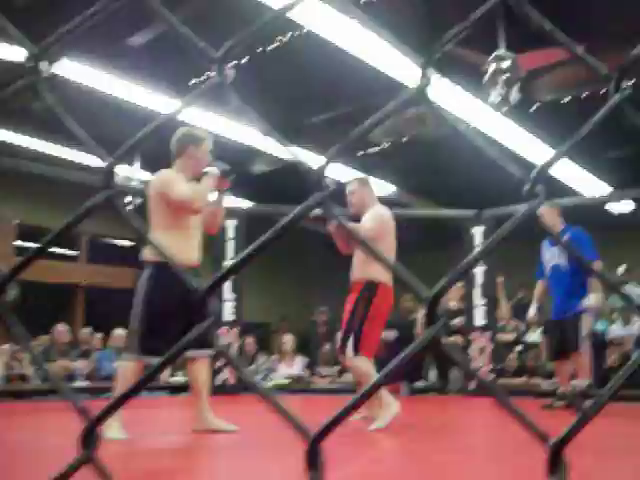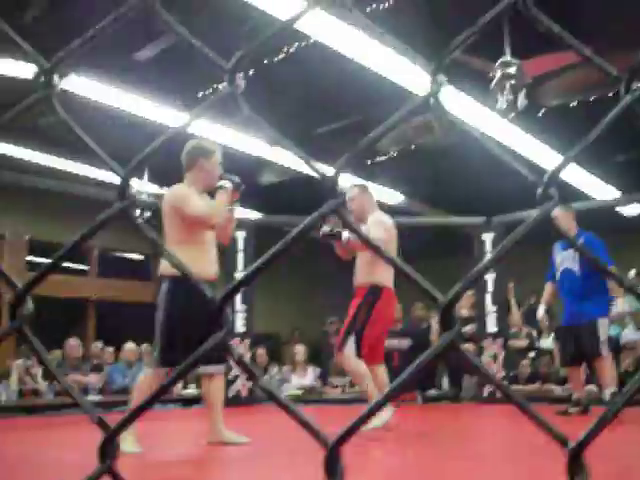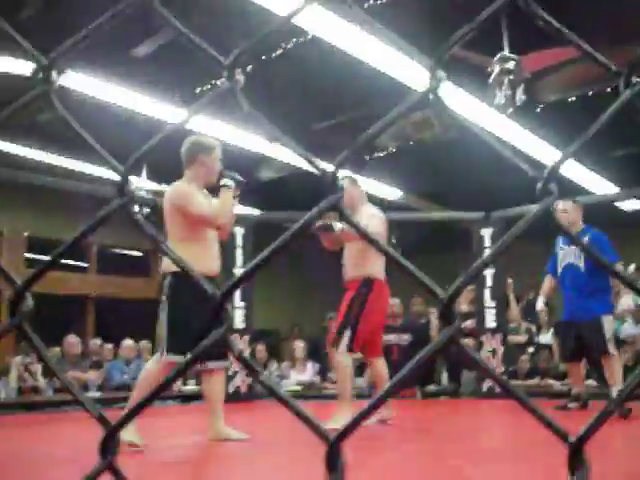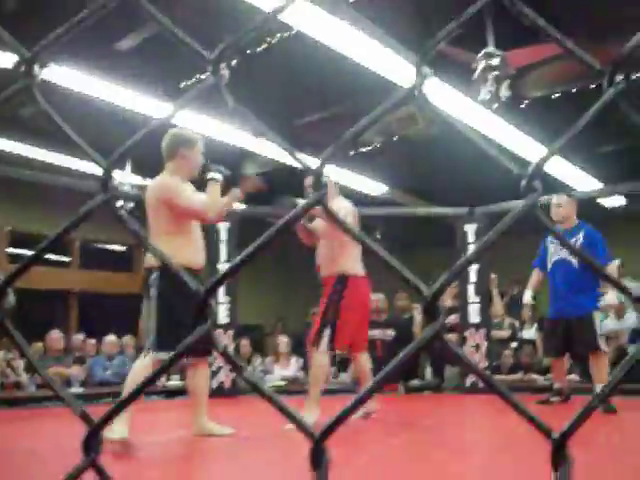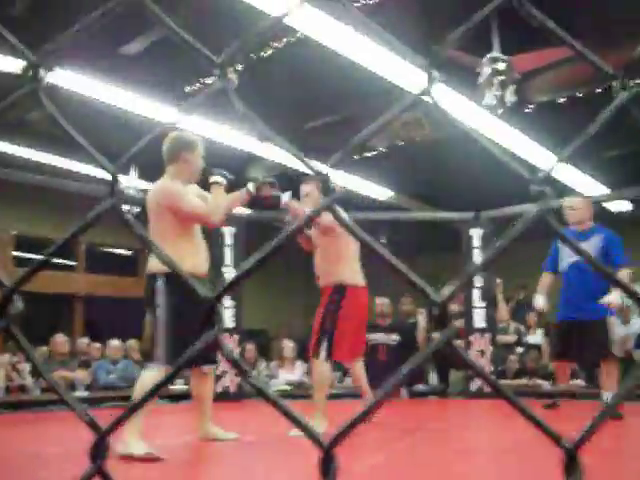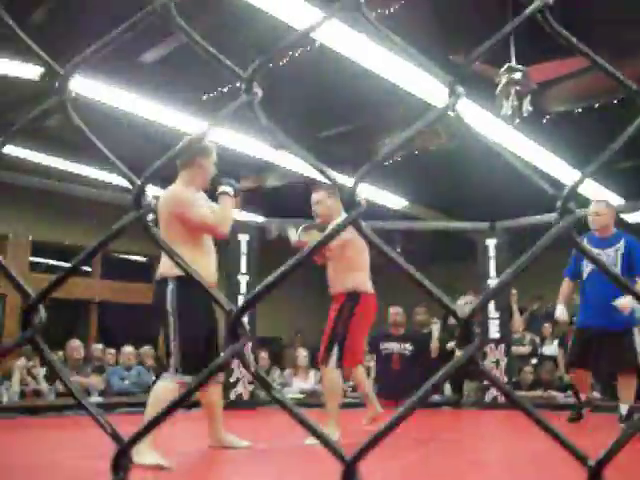
dt=0.1s
person 1, frame 1
left shoulder: (192, 187)
right shoulder: (165, 178)
left elbow: (212, 227)
right elbow: (194, 204)
left wrist: (220, 191)
right wrist: (210, 176)
right hip: (160, 272)
left knee: (200, 346)
right knee: (141, 350)
left ankle: (203, 416)
right ankle: (112, 419)
person 1, frame 2
left shoulder: (205, 200)
right shoulder: (179, 193)
left elbow: (223, 236)
right elbow: (212, 219)
left wrist: (231, 202)
right wrist: (224, 188)
left hip: (205, 288)
right hip: (178, 286)
left knee: (215, 362)
right knee: (162, 362)
left ankle: (217, 429)
right ankle: (126, 431)
person 1, frame 3
left shoulder: (202, 195)
right shoulder: (181, 191)
left elbow: (224, 227)
right elbow: (216, 221)
left wrist: (229, 200)
right wrist: (227, 188)
left hip: (206, 284)
right hip: (181, 282)
left knee: (214, 356)
right knee: (170, 356)
left ankle: (216, 425)
right ankle: (128, 423)
person 1, frame 4
left shoulder: (185, 187)
right shoulder: (165, 184)
left elbow: (213, 212)
right elbow: (206, 213)
left wrist: (241, 190)
right wrist: (214, 180)
left hip: (189, 278)
right hip: (167, 276)
left knee: (200, 351)
right knee: (160, 351)
left ankle: (201, 420)
right ankle: (119, 420)
person 1, frame 5
left shoulder: (187, 190)
right shoulder: (166, 188)
left elbow: (220, 208)
right elbow: (212, 216)
left wrist: (251, 191)
right wrist: (218, 182)
left hip: (190, 284)
right hip: (170, 282)
left knee: (204, 359)
right knee: (165, 359)
left ankle: (206, 426)
right ankle: (128, 435)
person 1, frame 6
left shoulder: (197, 197)
right shoulder: (178, 194)
left elbow: (218, 222)
right elbow: (220, 227)
left wrist: (229, 197)
right wrist: (226, 193)
left hip: (198, 291)
right hip: (179, 287)
left knee: (210, 367)
right knee: (180, 370)
left ankle: (218, 433)
right ankle: (142, 446)
person 2, frame 1
left shoulder: (378, 213)
right shoulder: (371, 219)
left elbow: (360, 234)
right elbow: (348, 249)
left wrist: (336, 222)
right wrist: (335, 229)
left hip: (370, 291)
right hip: (367, 291)
left knee: (348, 352)
right knee: (361, 352)
left ankle: (386, 401)
right ankle: (374, 407)
person 2, frame 2
left shoulder: (379, 220)
right shoulder: (370, 225)
left elbow: (376, 243)
right elbow: (346, 253)
left wrist: (343, 234)
right wrist: (334, 235)
left hip: (374, 295)
right hip: (375, 296)
left knee: (346, 352)
right knee: (373, 359)
right ankle: (381, 410)
person 2, frame 3
left shoulder: (370, 213)
right shoulder: (357, 216)
left elbow: (374, 234)
right elbow: (333, 244)
left wrist: (339, 226)
right wrist: (323, 229)
left hip: (366, 288)
right hip: (369, 289)
left knee: (338, 345)
right knee: (372, 352)
left ankle: (345, 409)
right ankle: (384, 408)
person 2, frame 4
left shoulder: (340, 205)
right shoulder: (330, 210)
left elbow: (341, 223)
right elbow: (311, 239)
right wrist: (300, 223)
left hip: (343, 284)
right hip: (351, 285)
left knee: (318, 344)
right knee: (356, 347)
left ankle: (312, 409)
right ankle: (368, 402)
person 2, frame 5
left shoulder: (331, 214)
right shoulder: (328, 218)
left elbow: (317, 220)
right elbow: (311, 246)
left wrist: (286, 201)
right wrist: (301, 231)
left hip: (341, 293)
right hip: (352, 292)
left knee: (320, 354)
right knee: (349, 355)
left ankle: (318, 420)
right ankle: (368, 403)
person 2, frame 6
left shoulder: (344, 224)
right shoulder: (338, 228)
left elbow: (328, 242)
right elbow: (323, 258)
left wrist: (295, 237)
right wrist: (309, 240)
left hip: (353, 300)
right hip: (357, 300)
left knee: (329, 361)
right knee: (349, 361)
left ankle: (331, 428)
right ankle: (373, 407)
person 3, frame 1
left shoulder: (576, 235)
right shoulder: (545, 244)
left elbow: (594, 264)
right elbow: (543, 277)
left wrist: (594, 293)
right wrist: (534, 304)
left hip: (579, 304)
right hip: (558, 309)
left knee: (578, 347)
right knee: (558, 354)
left ankle: (583, 390)
right ankle: (564, 394)
person 3, frame 2
left shoulder: (589, 240)
right shoulder: (557, 247)
left elbow: (608, 269)
right elbow: (552, 280)
right wrist: (543, 305)
left hip: (593, 309)
right hip: (569, 314)
left knee: (599, 352)
right knee: (571, 360)
left ankle: (611, 398)
right ankle: (578, 400)
person 3, frame 3
left shoulder: (595, 237)
right shoulder: (559, 242)
left elbow: (614, 266)
right elbow: (552, 274)
right wrist: (541, 298)
left hip: (596, 307)
right hip: (570, 311)
left knee: (606, 351)
right knee: (570, 356)
left ankle: (618, 398)
right ankle: (578, 397)
person 3, frame 4
left shoulder: (588, 233)
right shoulder: (549, 237)
left elbow: (608, 264)
right elbow: (540, 268)
left wrist: (612, 290)
right wrist: (529, 291)
left hip: (585, 304)
right hip: (557, 307)
left knee: (596, 347)
right knee: (555, 352)
right ankle: (560, 391)
person 3, frame 5
left shoulder: (604, 236)
left elbow: (623, 268)
right elbow: (550, 270)
left wrist: (617, 291)
right wrist: (540, 294)
left hip: (598, 310)
right hip: (567, 310)
left knee: (606, 355)
right knee: (560, 355)
left ankle: (609, 400)
person 3, frame 6
right shoulder: (583, 243)
right elbow: (570, 278)
right wrist: (560, 304)
left hip: (620, 319)
right hip: (588, 317)
right knee: (577, 364)
right ankle: (582, 402)
